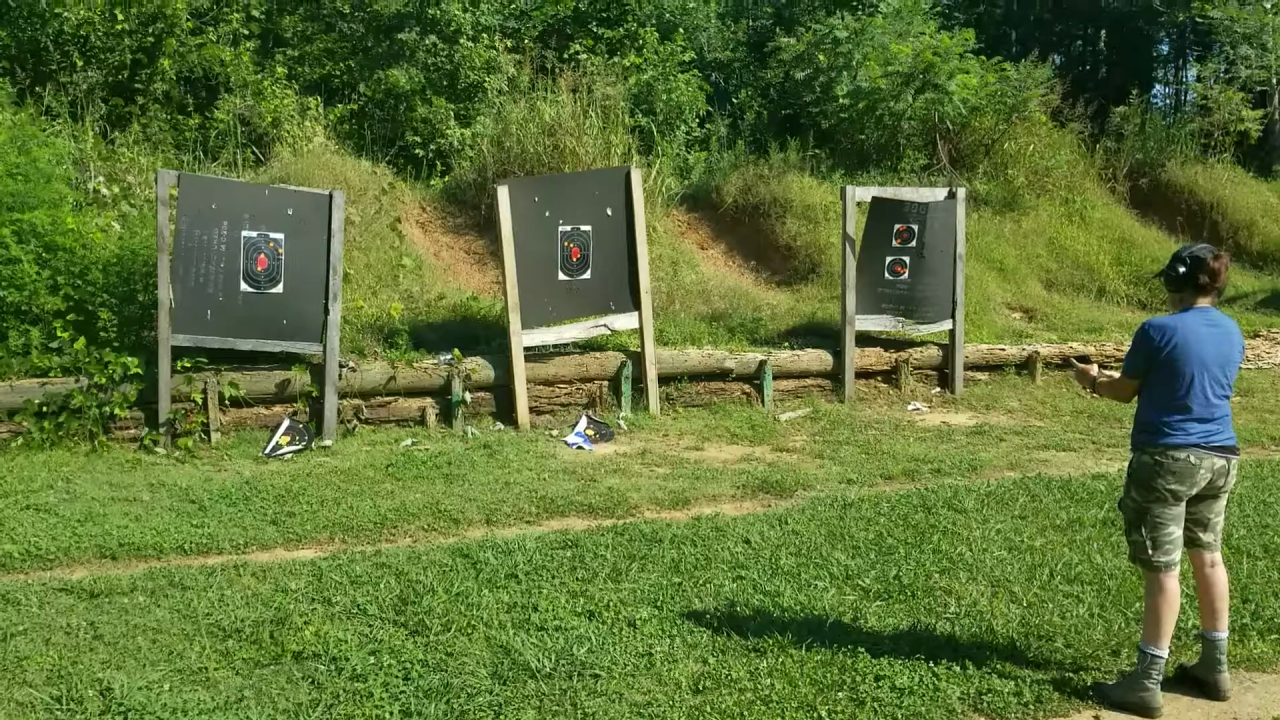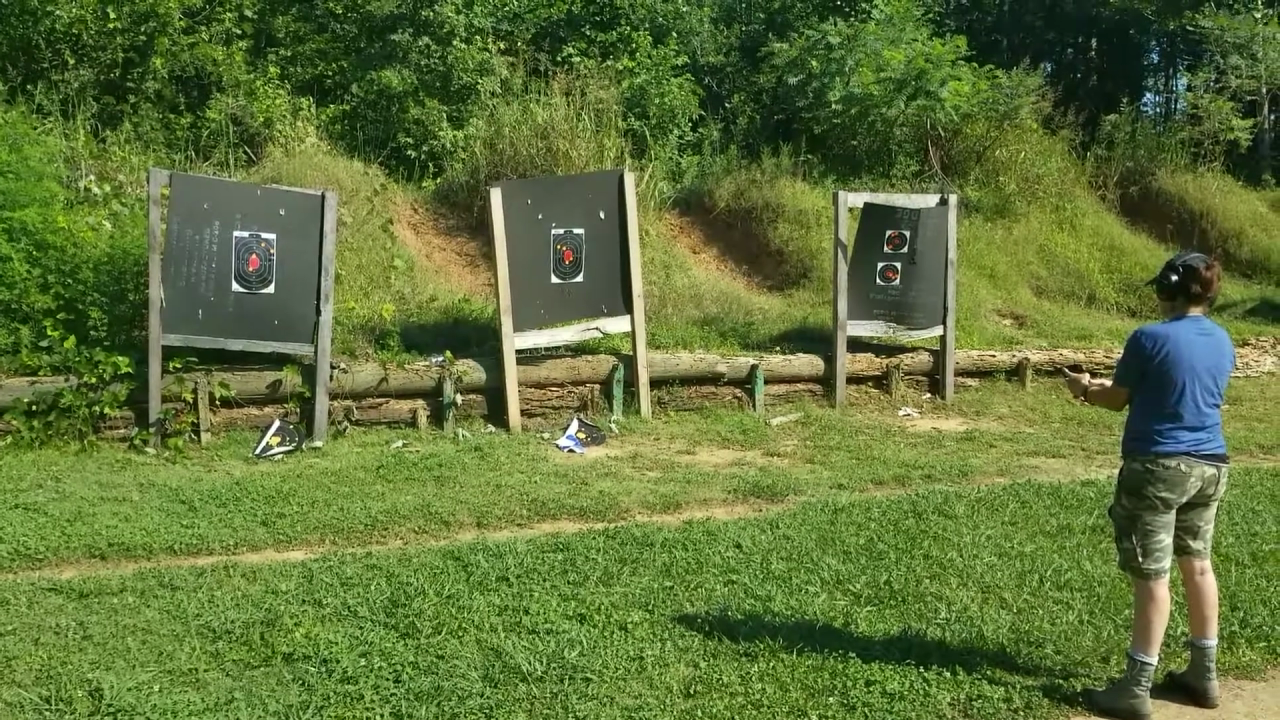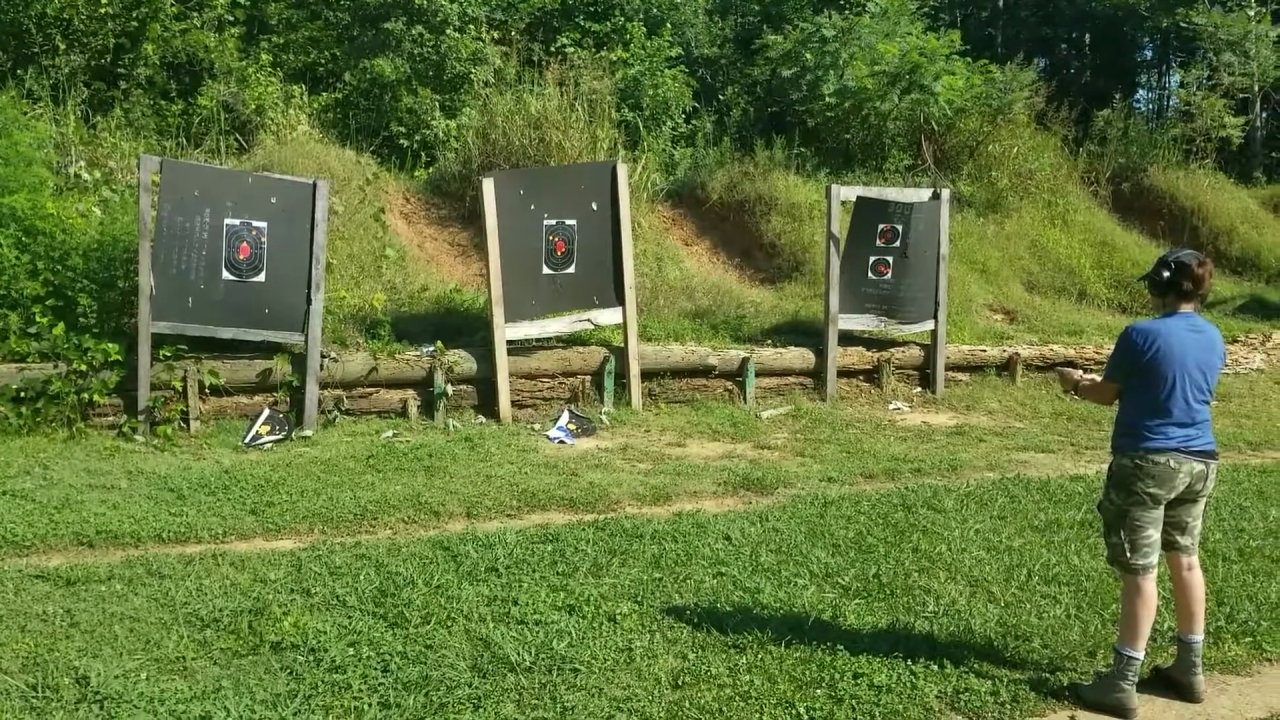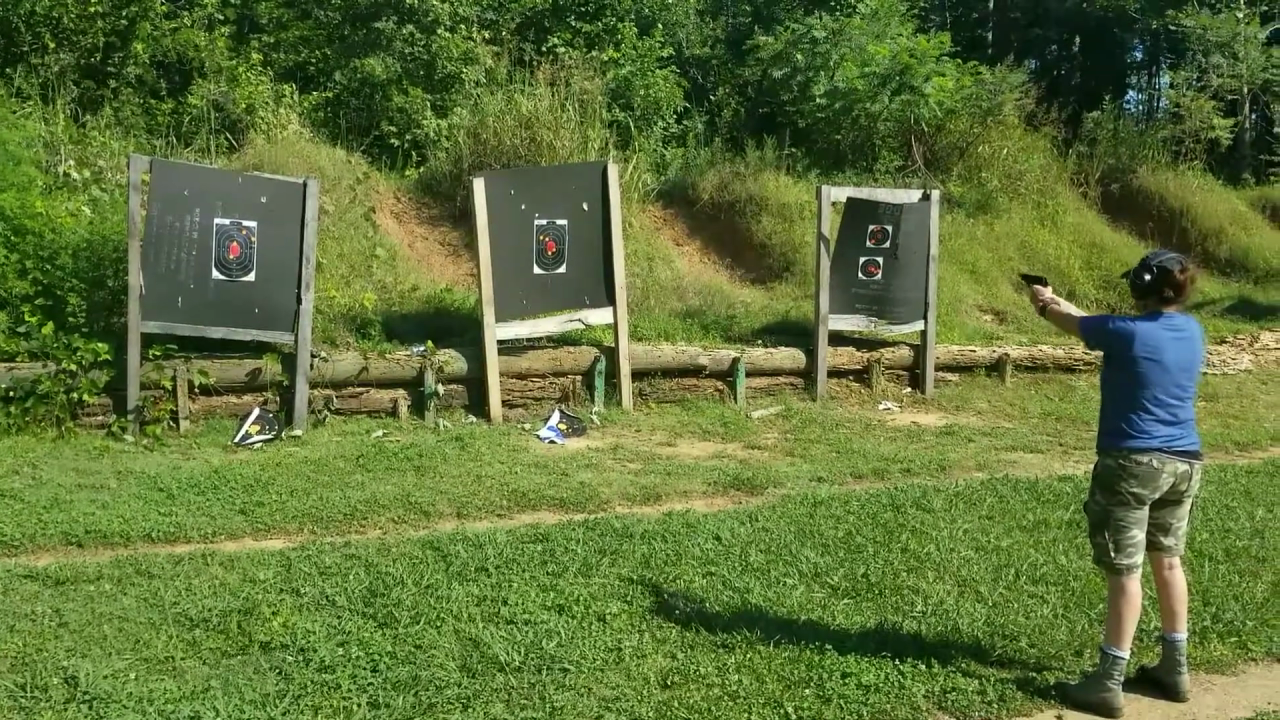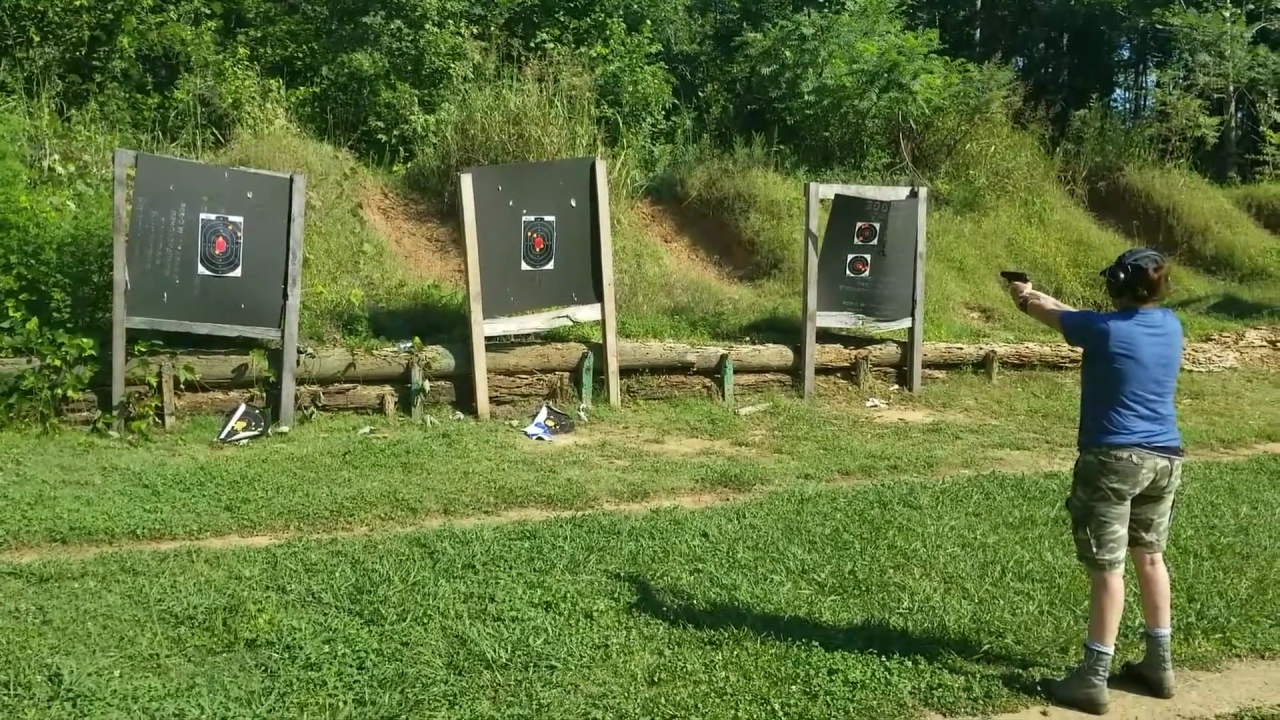
dt=1s
person 1, frame 1
left shoulder: (1159, 330)
right shoulder: (1232, 333)
left elbow: (1125, 392)
left wrist: (1094, 380)
right wrist: (1115, 376)
left hip: (1167, 459)
right hip: (1220, 457)
left knee: (1162, 569)
right knee: (1208, 556)
right ankle: (1214, 666)
person 1, frame 2
left shoulder: (1150, 339)
right shoulder: (1222, 342)
left elbow: (1117, 400)
left wrist: (1085, 389)
right wrist: (1107, 385)
left hip: (1157, 468)
right hip: (1210, 466)
left knee: (1152, 577)
right knee: (1198, 564)
right ankle: (1203, 675)
person 1, frame 3
left shoulder: (1142, 335)
right shoulder: (1214, 339)
left elbow: (1107, 395)
left wrist: (1076, 385)
right wrist: (1096, 379)
left hip: (1147, 463)
right hip: (1200, 462)
left knee: (1140, 571)
right knee: (1185, 560)
right ankle: (1189, 669)
person 1, frame 4
left shoulder: (1126, 332)
right shoulder: (1192, 331)
left elbow: (1074, 324)
left wrist: (1044, 303)
right wrist: (1058, 301)
left hip: (1133, 464)
right hip: (1185, 462)
left knee: (1125, 572)
right knee: (1168, 561)
right ankle: (1174, 668)
person 1, frame 5
left shoulder: (1105, 329)
right shoulder: (1170, 325)
left elbow: (1053, 317)
left wrist: (1025, 297)
right wrist: (1039, 295)
left hip: (1113, 460)
right hip: (1165, 458)
left knee: (1107, 568)
right knee: (1150, 557)
left ankle: (1092, 680)
right ankle: (1158, 664)
